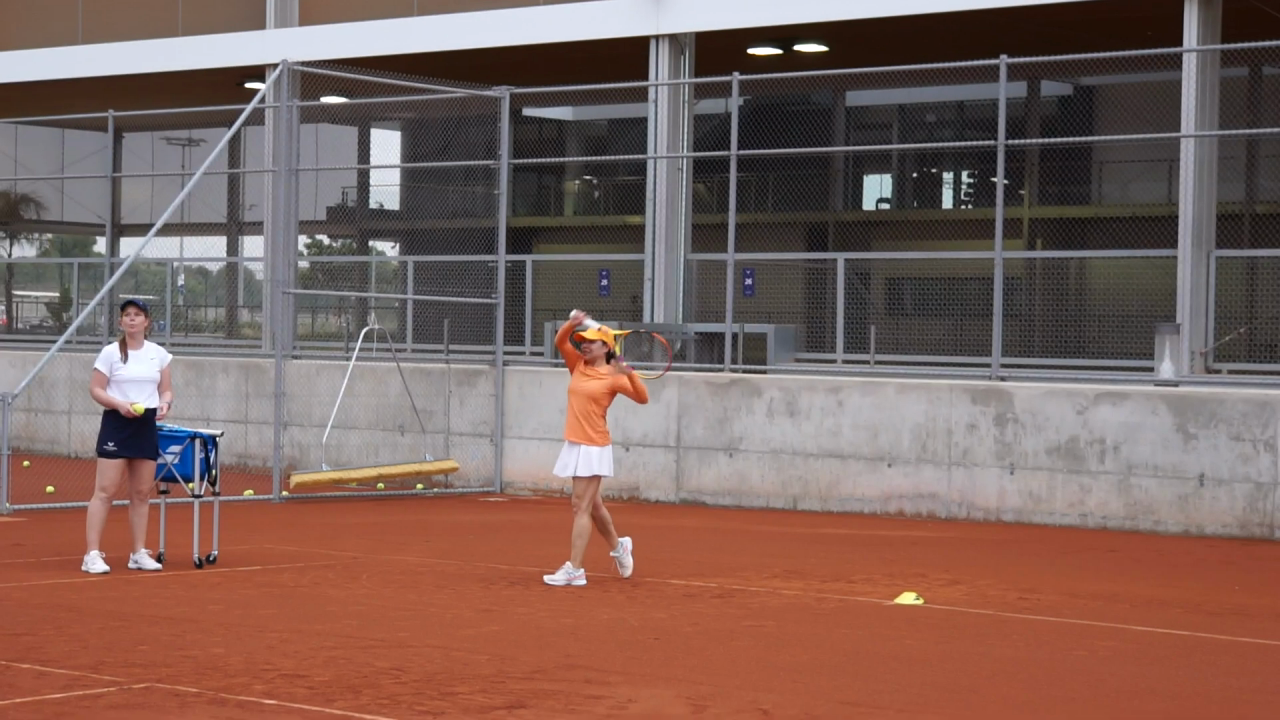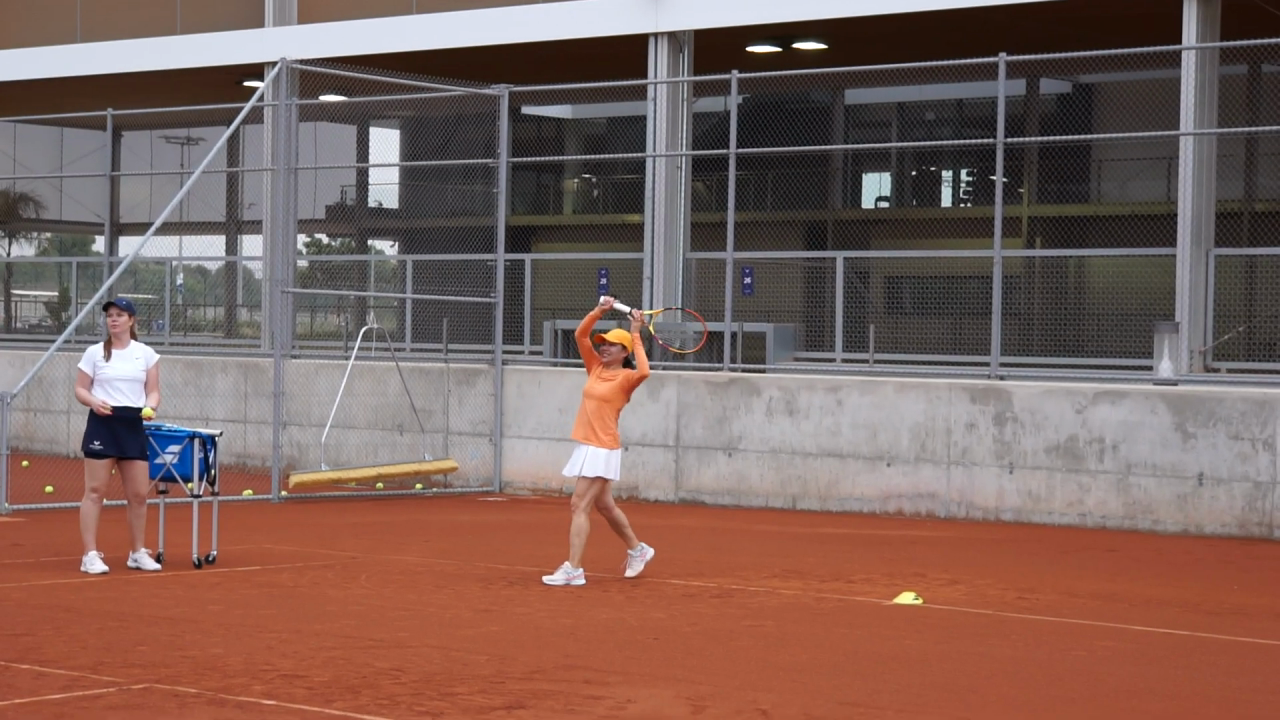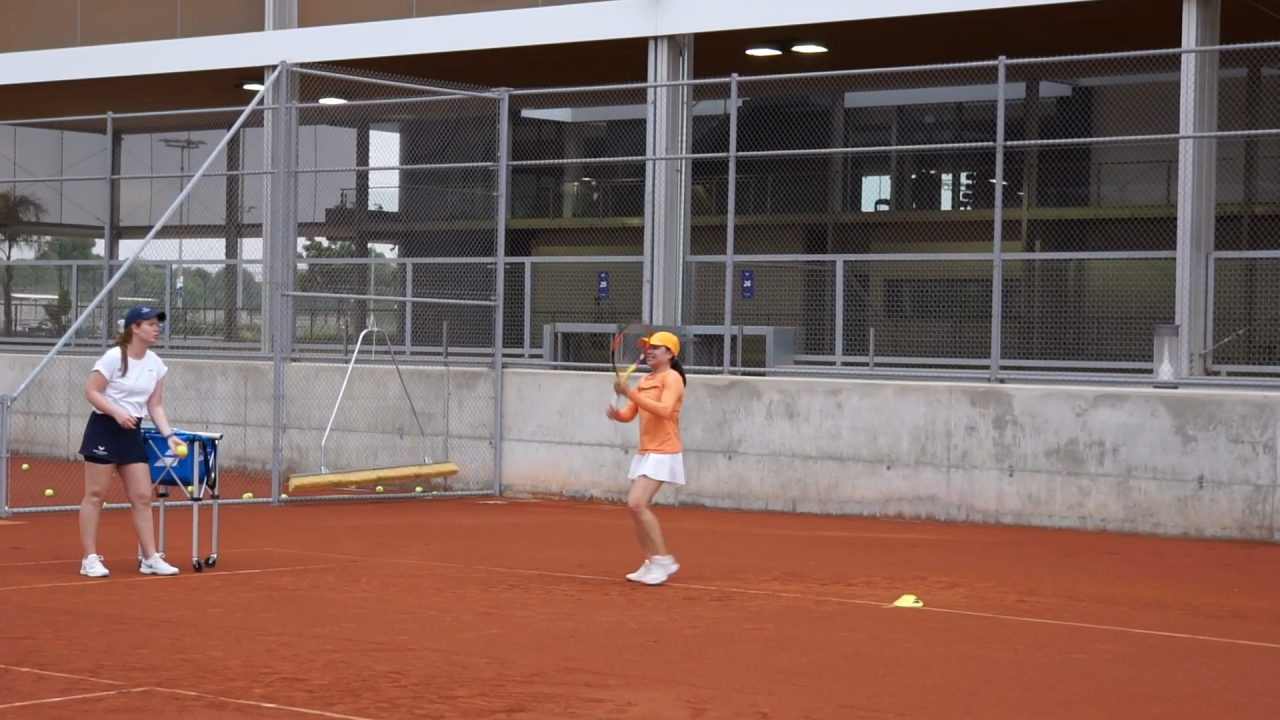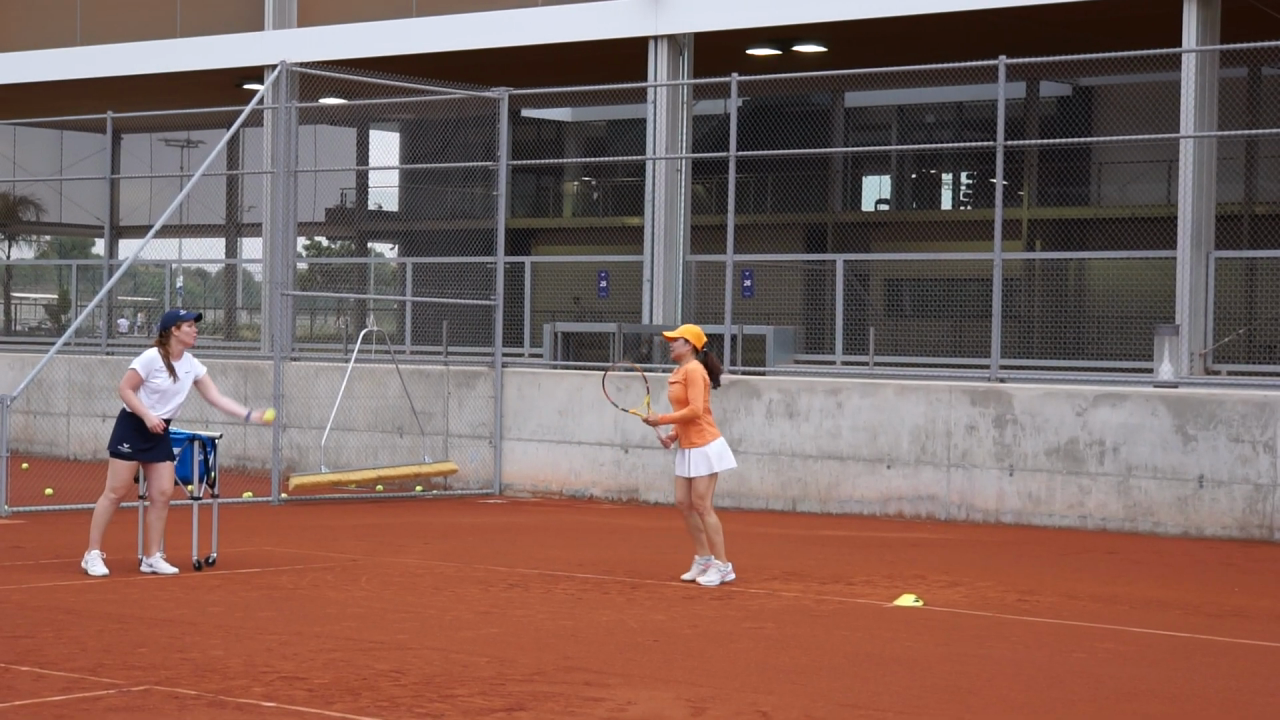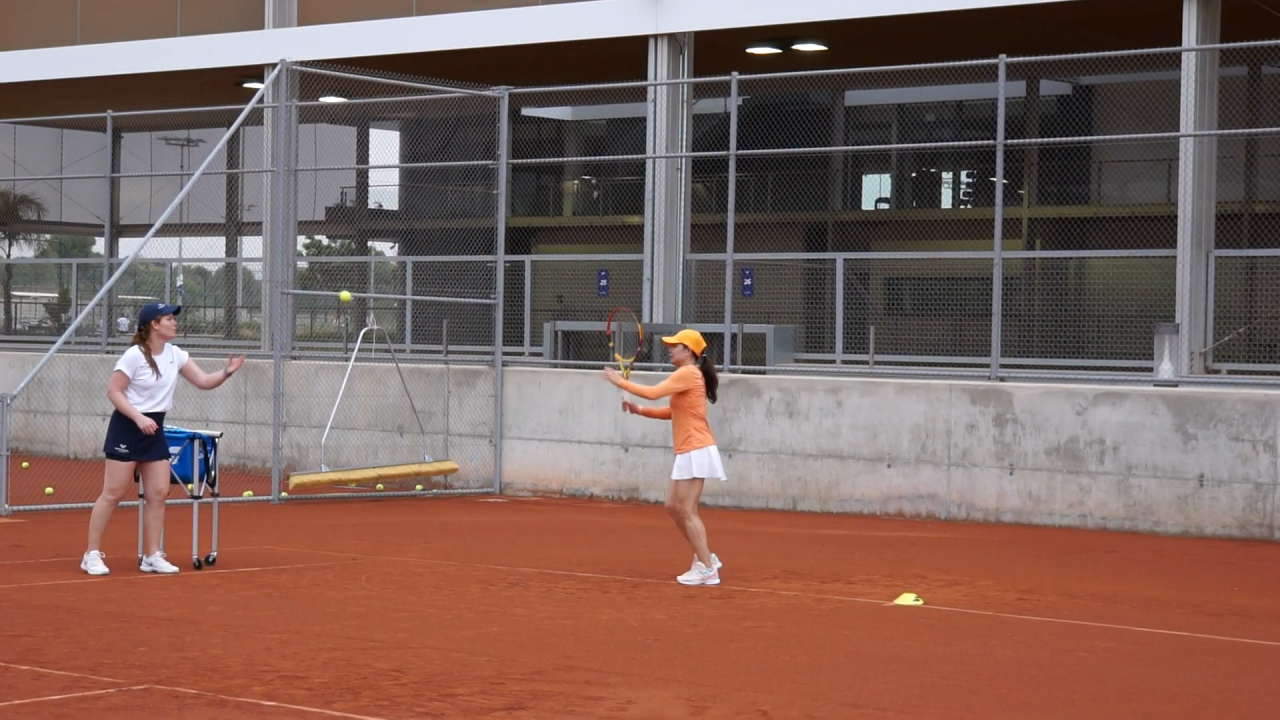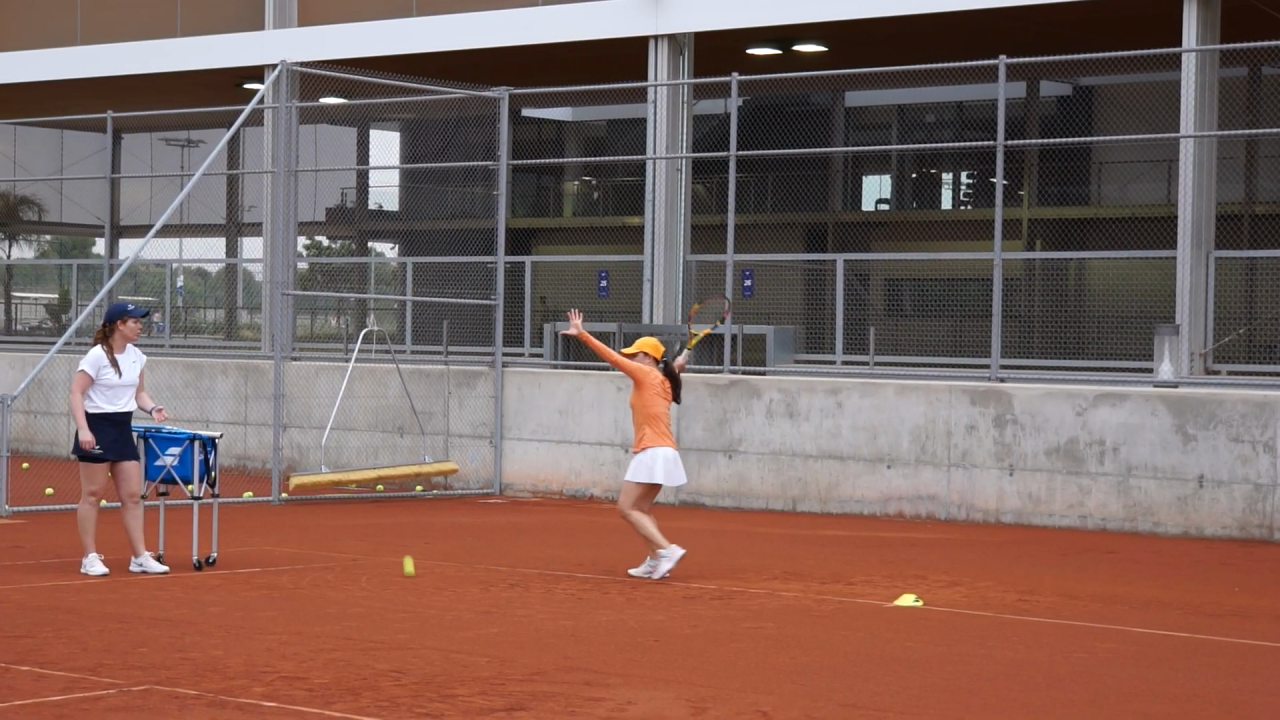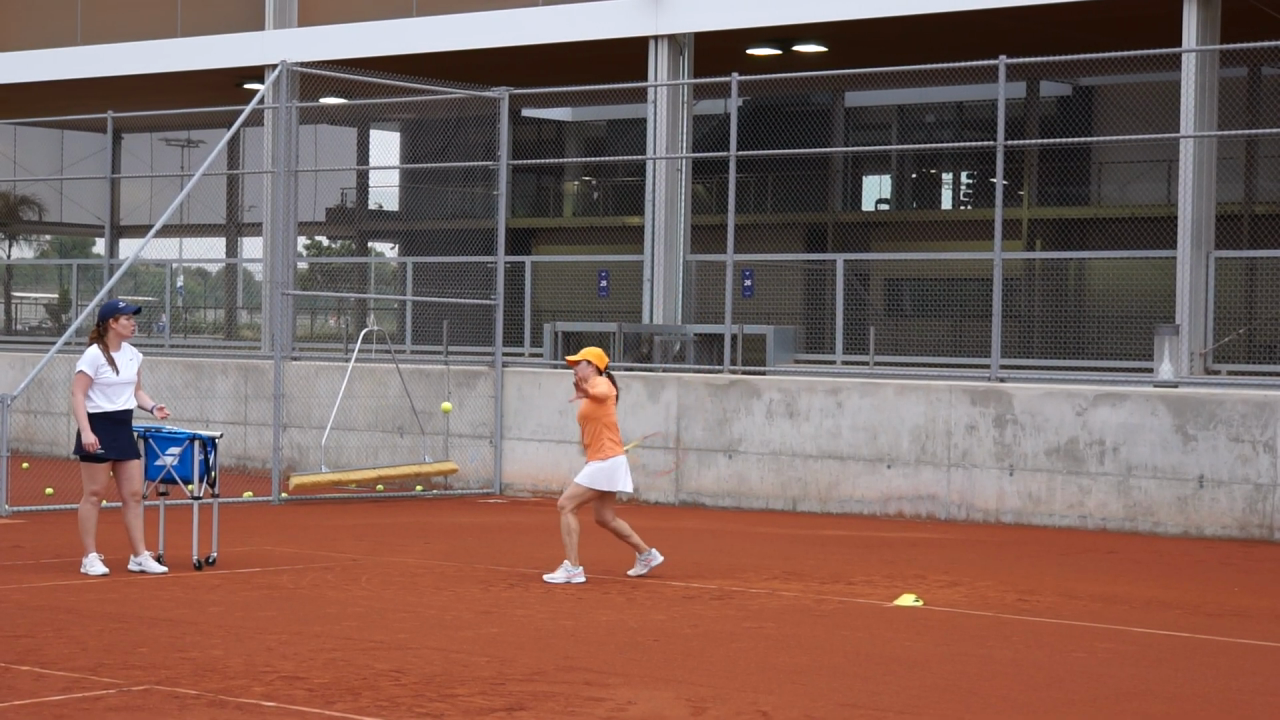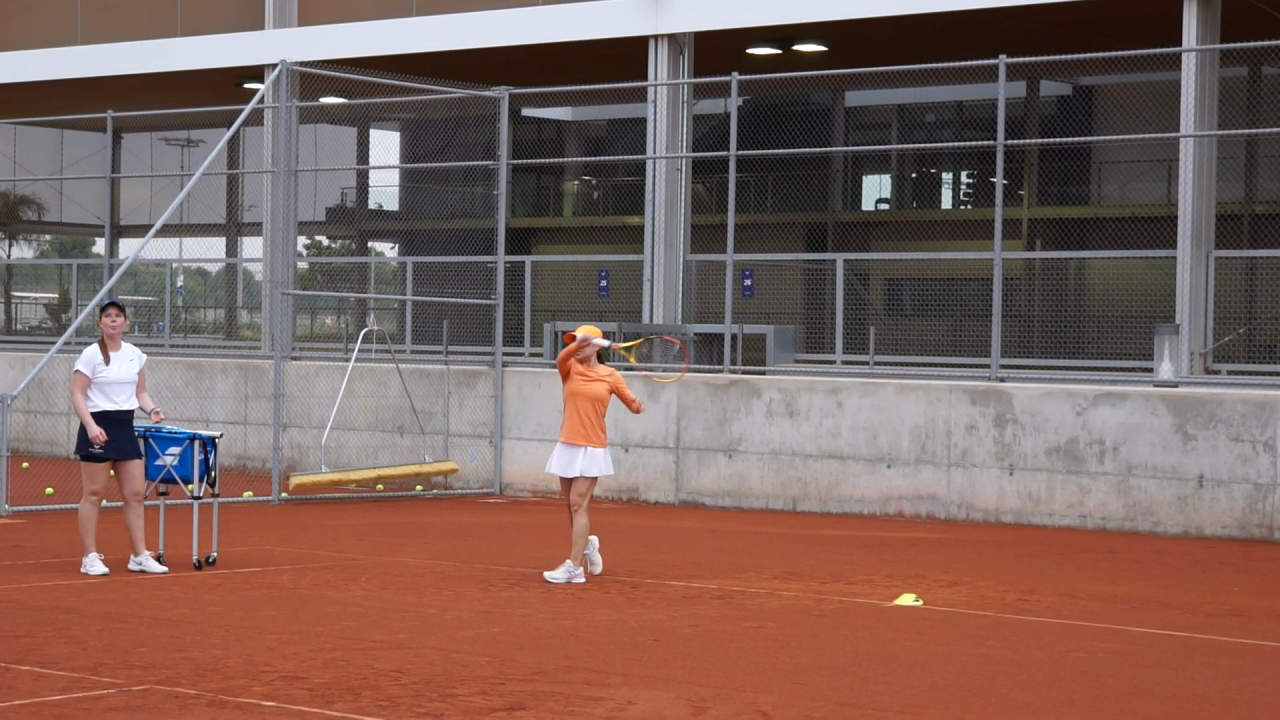
dt=0.5s
person 1, frame 1
left shoulder: (160, 354)
right shoulder: (110, 352)
left elbow: (166, 390)
right elbow: (95, 390)
left wrist: (165, 404)
right wrist: (119, 404)
left hip: (146, 427)
right hip: (116, 425)
left knee: (141, 494)
right knee: (105, 491)
left ankle: (138, 554)
right ankle: (92, 555)
person 1, frame 2
left shoulder: (146, 354)
right shoulder: (95, 352)
left elbow: (153, 392)
right elbow: (80, 389)
left wrist: (151, 407)
right wrist: (93, 402)
left hip: (133, 426)
right hip: (102, 425)
left knee: (139, 494)
right knee: (95, 492)
left ankle: (138, 553)
right ankle: (90, 555)
person 1, frame 3
left shoulder: (157, 364)
right shoulder: (113, 357)
left elbow: (155, 406)
right elbow: (91, 392)
left wrist: (169, 435)
right wrist: (116, 413)
left hip: (132, 434)
right hip: (103, 430)
left knee: (143, 497)
right knee: (95, 496)
left ankle: (150, 558)
right ankle: (90, 558)
person 1, frame 4
left shoulder: (192, 364)
right shoulder: (151, 357)
left elbow: (217, 398)
right elbow: (124, 389)
left wrist: (248, 414)
right wrist: (147, 415)
left hip: (161, 434)
right hip: (133, 428)
left knee: (162, 495)
right knee: (114, 492)
left ankle: (151, 558)
right ankle: (92, 554)
person 1, frame 5
left shoulder: (176, 355)
right shoulder: (134, 356)
left elbow: (204, 382)
right elbow: (113, 391)
left wrist: (227, 372)
right wrist: (138, 417)
left hip: (155, 431)
right hip: (127, 428)
left knee: (159, 494)
right knee: (114, 493)
left ankle: (152, 556)
right ankle: (91, 555)
person 1, frame 6
left shoulder: (137, 356)
right shoulder: (97, 355)
right elbow: (76, 393)
left wrist: (153, 409)
right wrist: (82, 429)
left hip: (122, 430)
right hip: (97, 430)
left knee: (133, 495)
right knee: (93, 495)
left ankle: (140, 557)
right ankle: (90, 557)
person 1, frame 7
left shoulder: (132, 354)
right shoulder: (93, 355)
right elbow: (77, 395)
left wrist: (152, 406)
right wrist: (85, 431)
left hip: (123, 429)
right hip: (98, 428)
left knee: (134, 495)
right knee: (94, 495)
left ankle: (140, 556)
right ankle: (90, 557)
person 1, frame 8
left shoulder: (135, 354)
right shoulder: (92, 354)
right elbow: (77, 394)
left wrist: (151, 409)
right wrist: (90, 425)
left hip: (125, 428)
right hip: (99, 428)
left knee: (136, 494)
right knee: (94, 494)
left ankle: (140, 556)
right ankle: (90, 557)
person 2, frame 1
left shoulder: (614, 376)
right shoulder: (578, 365)
left elbow: (642, 399)
right elbow: (560, 341)
left wrist: (629, 373)
right wrist: (572, 322)
left hip: (593, 448)
right hip: (575, 445)
left knee: (580, 507)
right knee: (592, 504)
left ankle: (574, 570)
right ankle: (618, 547)
person 2, frame 2
left shoulder: (627, 378)
right shoulder: (595, 368)
left elbow: (645, 371)
right elbow: (580, 335)
left wrist: (636, 335)
right wrist: (598, 311)
left hip: (602, 450)
right hip: (588, 447)
left knee: (579, 506)
right knee: (605, 506)
left ankle: (573, 570)
right ankle: (637, 549)
person 2, frame 3
left shoulder: (673, 378)
right shoulder: (645, 379)
left elbow: (664, 411)
right elbow: (629, 415)
left wrist: (630, 393)
right wrist: (617, 412)
left hip: (663, 454)
right hip: (645, 453)
left knee: (637, 504)
right knee: (637, 507)
left ankle: (662, 558)
right ankle: (653, 562)
person 2, frame 4
left shoulder: (694, 370)
right shoulder: (678, 372)
left elbow: (695, 411)
left wrist: (661, 420)
right wrist: (674, 434)
left hip: (703, 447)
right hip: (687, 448)
left knee: (701, 506)
right knee: (684, 504)
left ankle: (722, 565)
right ankle: (705, 559)
person 2, frame 5
left shoulder: (688, 373)
right shoulder: (688, 377)
left elbow: (654, 392)
right elbow: (672, 412)
left wrist: (620, 381)
right wrist: (639, 410)
left hip: (696, 451)
right hip: (689, 453)
left knee: (687, 511)
right knee: (673, 507)
left ankle: (708, 569)
right ankle: (707, 558)
person 2, frame 6
left shoulder: (646, 375)
right shoulder: (663, 382)
left elbow: (612, 357)
right elbow: (671, 383)
left wrist: (582, 334)
right wrist: (676, 367)
left hip: (652, 453)
right hip: (663, 453)
left knee: (626, 508)
right knee: (640, 508)
left ankle: (667, 549)
right ankle: (655, 561)
person 2, frame 7
left shoulder: (601, 383)
right shoulder: (588, 392)
left elbow: (604, 397)
left wrist: (587, 392)
left hip: (606, 463)
right hip: (599, 463)
left knee: (566, 506)
right knee: (604, 518)
left ankle: (572, 567)
right ankle: (647, 554)
person 2, frame 8
left shoulder: (611, 375)
right shoulder: (569, 367)
left elbow: (631, 402)
right elbow: (561, 358)
left wrist: (637, 406)
right wrist: (577, 343)
left hip: (592, 448)
right hip: (566, 446)
left knee: (578, 504)
right knee: (573, 504)
left ankle: (574, 567)
right ankle: (587, 544)
